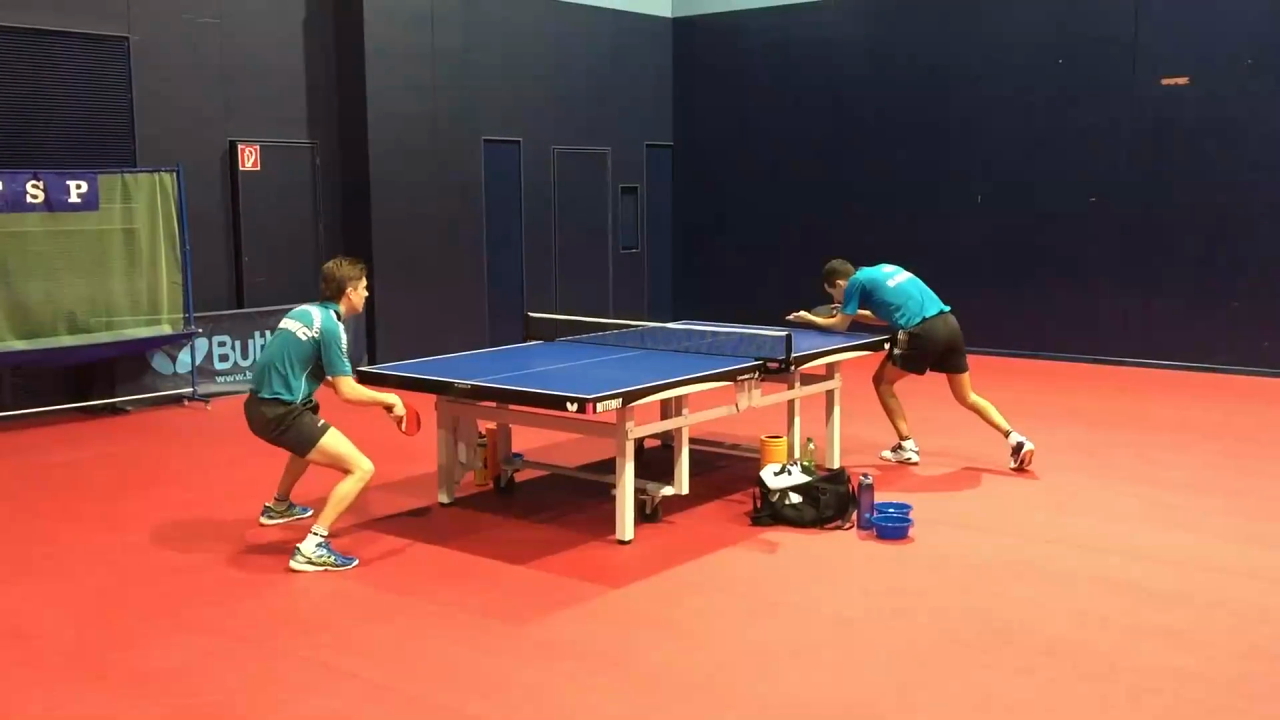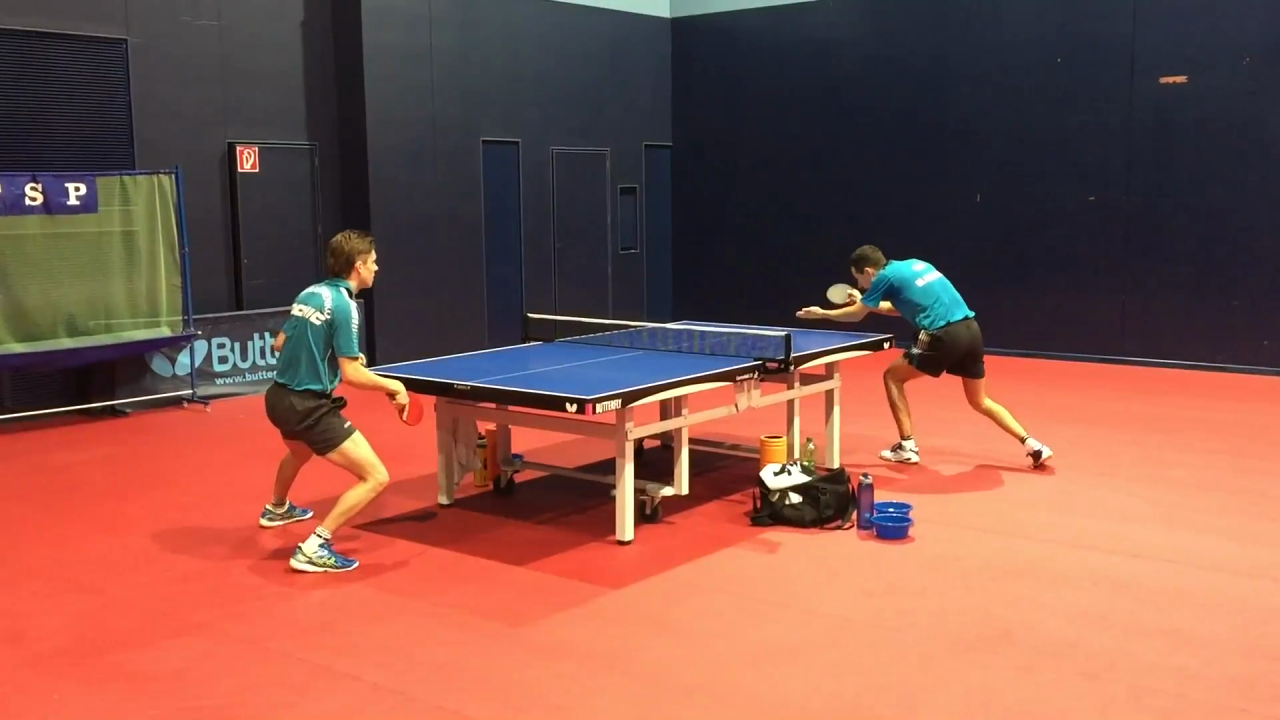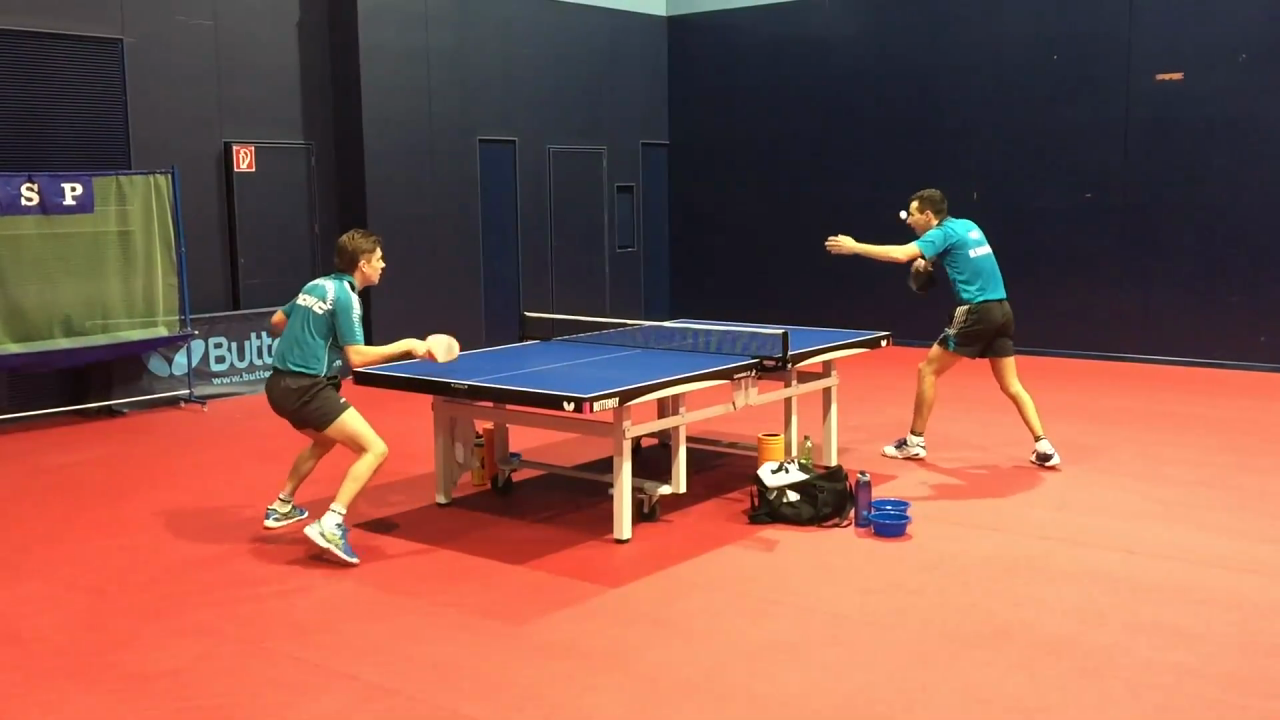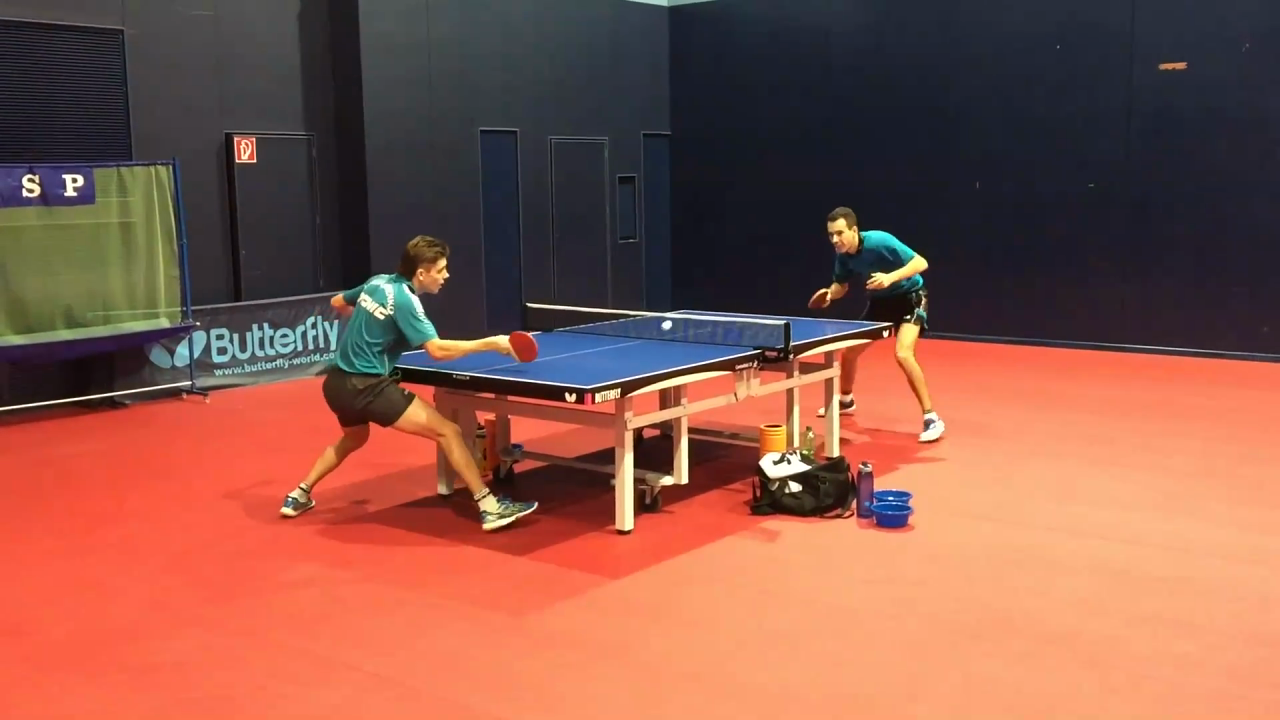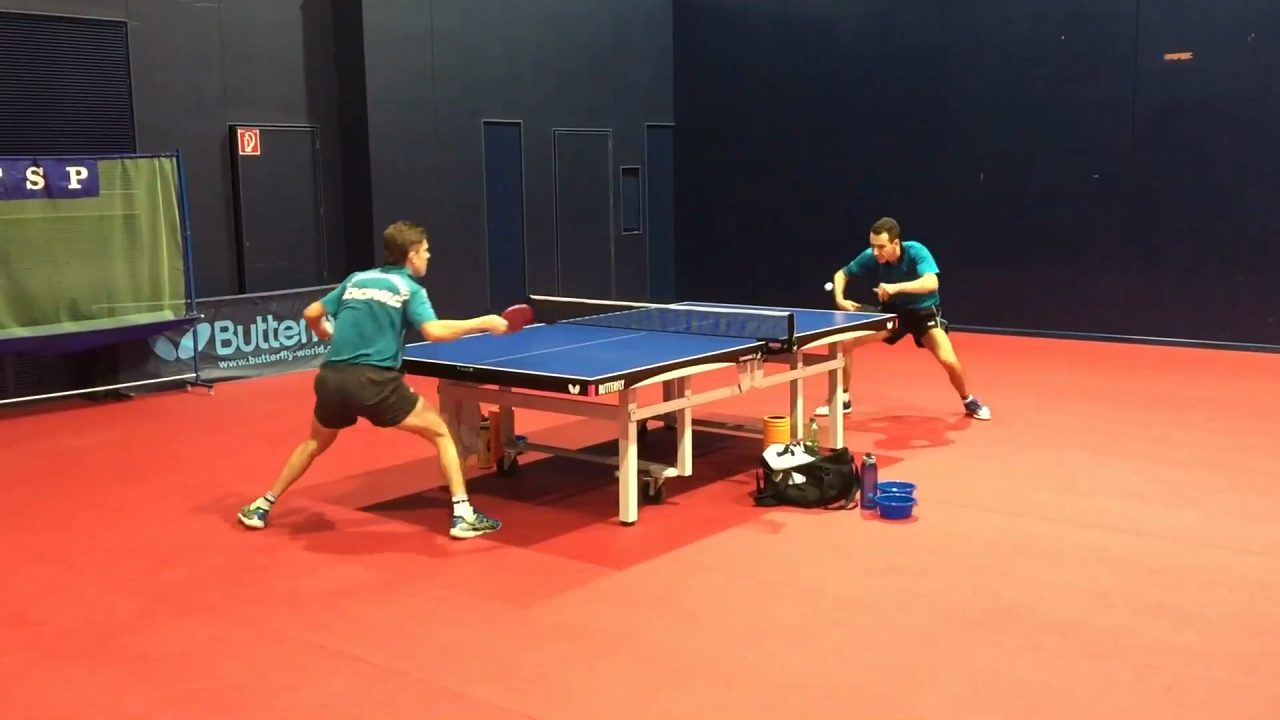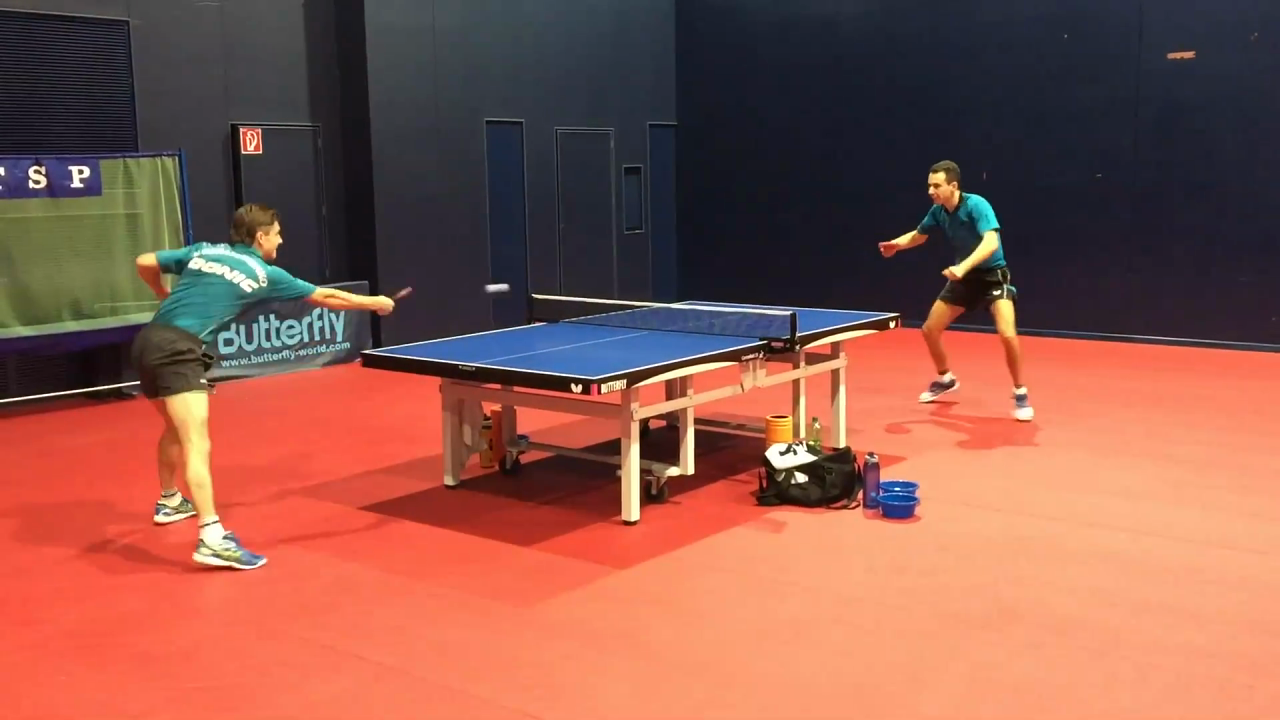
dt=0.7s
person 1, frame 1
left shoulder: (303, 312)
right shoulder: (330, 326)
right elbow: (348, 392)
left wrist: (327, 377)
right wrist: (389, 399)
left hip: (260, 405)
right hip: (280, 413)
left knee: (313, 439)
right knee: (361, 469)
left ankle: (278, 506)
right ankle: (312, 547)
person 1, frame 2
left shoulder: (309, 293)
right shoulder: (343, 306)
left elbow: (280, 344)
right elbow: (352, 374)
right wrist: (394, 386)
left hip: (279, 397)
right hip: (309, 407)
left knee: (300, 451)
right knee: (376, 478)
left ankle: (277, 509)
right ankle: (314, 548)
person 1, frame 3
left shoulder: (315, 285)
right shoulder: (345, 297)
left elbow: (276, 322)
right elbow: (357, 358)
right wrist: (407, 346)
left hip: (280, 383)
right hip: (305, 387)
left knee: (324, 441)
right knee: (375, 450)
left ankle: (281, 506)
right ankle: (330, 524)
person 1, frame 4
left shoulder: (378, 282)
right shoulder: (405, 301)
left elbow: (338, 302)
right elbow: (438, 351)
right wrist: (490, 344)
left hip: (337, 383)
right hip: (367, 388)
left knee: (351, 440)
right knee: (449, 432)
left ankle: (299, 496)
right ankle: (490, 506)
person 1, frame 5
left shoulder: (356, 279)
right shoulder: (410, 290)
left elbow: (311, 314)
right elbow: (434, 331)
left wrist: (323, 331)
right wrist: (484, 323)
left hip: (332, 378)
right hip: (375, 383)
left knee: (316, 442)
right knee: (440, 434)
left ankle: (262, 506)
right ankle: (463, 514)
person 1, frame 6
left shoulder: (201, 251)
right shoulder: (265, 275)
left elbow: (145, 263)
right elbow: (323, 296)
left wrist: (163, 295)
right wrist: (374, 303)
left hip: (148, 341)
right hip: (176, 351)
left knee: (176, 429)
right knee: (197, 446)
left ankle: (168, 501)
right ankle: (212, 537)
person 2, frame 1
left shoulder: (857, 281)
right shoulder: (885, 270)
left elbow: (839, 325)
left wrist: (810, 319)
right wrist: (853, 311)
left hip: (922, 333)
right hip: (948, 324)
left knee: (882, 382)
right knee: (967, 396)
left ankle: (906, 447)
right ankle: (1016, 439)
person 2, frame 2
left shoulder: (887, 276)
right shoulder: (915, 265)
left elbow: (856, 315)
left wrist: (822, 314)
right wrist: (863, 301)
left hip: (943, 336)
right hip: (970, 330)
left knee: (892, 377)
right knee: (981, 402)
left ankle: (907, 446)
right ankle: (1032, 445)
person 2, frame 3
left shoulder: (943, 233)
right shoulder: (968, 226)
left elbow: (901, 254)
left wrist: (856, 248)
right wrist: (928, 260)
left hip: (976, 312)
right hip: (1001, 310)
left knee: (928, 370)
right knee: (1011, 385)
left ankle: (914, 442)
right ankle: (1043, 447)
person 2, frame 4
left shoulder: (879, 241)
right shoulder: (842, 254)
left elbow: (921, 263)
right elbow: (841, 286)
left wrist: (890, 277)
right wrist: (828, 294)
left hip: (911, 298)
right hip: (881, 302)
left knee: (902, 354)
right knee: (849, 350)
left ankle: (930, 417)
right ankle: (846, 400)
person 2, frame 5
left shoulder: (916, 252)
right shoulder: (869, 257)
left elbow: (931, 283)
right elbow: (841, 275)
left wrist: (896, 287)
right wrist: (839, 299)
left hip: (923, 311)
right hip: (890, 310)
left knee: (948, 360)
left ankle: (968, 401)
right ankle: (844, 400)
person 2, frame 6
left shoulder: (977, 206)
right shoulder: (938, 211)
left elbow: (992, 242)
right elbow: (919, 236)
left wrist: (964, 266)
right wrist: (896, 244)
left hip: (991, 275)
right hip: (959, 279)
left knee: (1007, 336)
right knee: (930, 331)
left ankle: (1020, 394)
right ankle: (946, 380)
